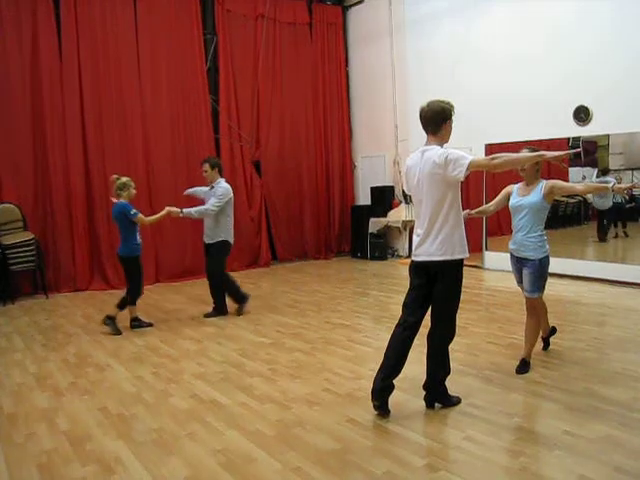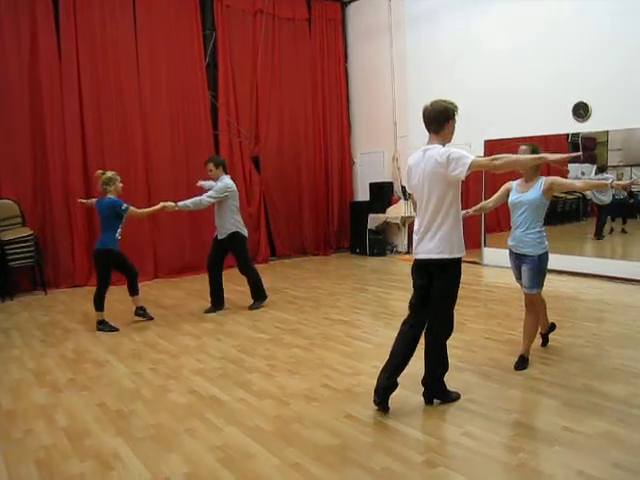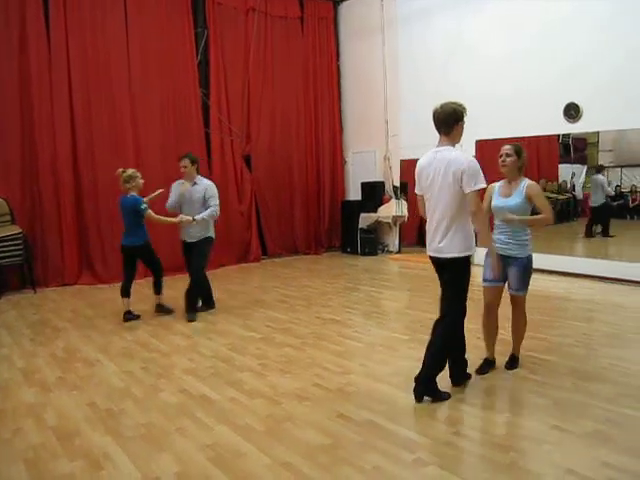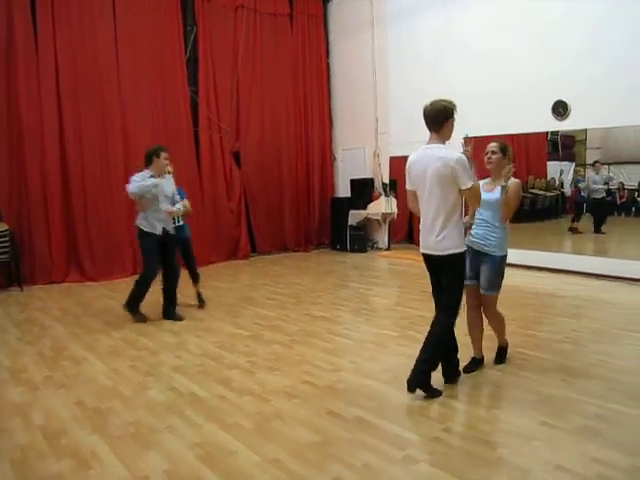
dt=0.5s
person 1, frame 1
left shoulder: (411, 162)
right shoulder: (445, 158)
right elbow: (493, 163)
left wrist: (456, 213)
right wrist: (540, 155)
left hip: (420, 255)
right hip: (446, 256)
left knee: (408, 322)
right knee: (441, 327)
left ankle: (381, 388)
right ankle: (435, 392)
person 1, frame 2
left shoulder: (413, 161)
right shoulder: (447, 157)
right elbow: (493, 164)
right wrist: (542, 158)
left hip: (421, 252)
right hip: (444, 254)
left knee: (415, 320)
right knee: (439, 323)
left ankle: (385, 385)
right ankle: (434, 388)
person 1, frame 3
left shoulder: (423, 162)
right shoulder: (465, 162)
right elbow: (476, 210)
right wrist: (489, 248)
left hip: (435, 248)
right hip: (457, 249)
left knee: (455, 309)
right knee: (449, 315)
left ankle: (458, 369)
right ankle: (426, 380)
person 1, frame 4
left shoulder: (413, 159)
right shoulder: (455, 159)
right elbow: (475, 202)
right wrist: (471, 163)
left hip: (427, 245)
right hip: (450, 247)
left knee: (443, 308)
right knee: (447, 312)
left ankle: (450, 368)
right ankle: (421, 372)
person 2, frame 1
left shoulder: (548, 186)
right shoulder: (511, 189)
left elbow: (580, 188)
right elbow: (491, 207)
left wrist: (612, 187)
right wrist: (472, 212)
left hip: (535, 255)
right hip: (515, 253)
left knee: (532, 304)
right knee: (533, 299)
left ankle: (526, 356)
right ankle: (547, 329)
person 2, frame 2
left shoulder: (547, 183)
right shoulder: (510, 186)
left elbow: (579, 184)
right elbow: (489, 204)
left wrist: (611, 183)
right wrist: (471, 210)
left hip: (534, 251)
right hip: (514, 249)
left knee: (530, 301)
right knee: (532, 296)
left ankle: (524, 352)
right ankle: (545, 326)
person 2, frame 3
left shoulder: (530, 187)
right shoulder: (493, 188)
left elbow: (548, 218)
left wrist: (516, 219)
left hip: (519, 254)
right hip: (495, 251)
left knee: (517, 305)
right knee: (489, 305)
left ankle: (515, 353)
right ankle: (489, 357)
person 2, frame 4
left shoulder: (514, 184)
right shoulder: (479, 185)
left elbow: (506, 215)
left wrist: (504, 184)
left hip: (494, 251)
right hip: (471, 247)
left knee: (488, 306)
right knee: (471, 304)
left ankle: (502, 342)
right ankle: (477, 355)
person 3, frame 1
left shoulder: (224, 189)
right shoulder: (211, 189)
left elbow: (209, 210)
right elbow: (202, 192)
left wrist: (182, 212)
right wrist: (189, 192)
left hip: (222, 239)
right hip: (210, 239)
left knee: (217, 272)
right knee: (211, 273)
left ankle: (241, 299)
right ankle: (220, 307)
person 3, frame 2
left shoulder: (226, 185)
right shoulder: (221, 184)
left elbow: (203, 201)
left wrist: (177, 205)
right wrist: (202, 183)
left hip: (234, 233)
right hip: (222, 234)
left knee: (245, 267)
right knee: (213, 266)
left ankle: (260, 297)
right ankle: (217, 302)
person 3, frame 3
left shoulder: (208, 185)
right shoulder: (177, 186)
left elbow: (214, 211)
right elbow: (170, 207)
left wrist: (193, 218)
right wrist: (180, 191)
left hip: (204, 236)
right hip: (186, 237)
left knee: (197, 271)
right knee: (194, 272)
left ankle: (191, 307)
right ankle: (208, 301)
person 3, frame 4
left shoulder: (168, 182)
right shoulder: (139, 178)
left elbow: (178, 202)
right elbow: (132, 192)
left wrist: (177, 209)
right wrist: (155, 183)
left hip: (167, 231)
right hip: (148, 230)
left knee: (172, 272)
right knee: (151, 270)
left ankle: (170, 310)
right ankle: (132, 305)
person 4, frame 1
left shoulder: (118, 206)
right shoulder: (124, 207)
right elbow: (145, 221)
right wrist: (164, 212)
left hip: (128, 253)
right hip: (130, 254)
left knee: (135, 286)
right knee: (135, 289)
left ankle: (134, 319)
right ankle: (110, 317)
person 4, frame 2
left shoulder: (101, 202)
right shoulder: (114, 203)
left elbow: (93, 202)
right elbow: (138, 213)
left wrist: (87, 202)
right wrist: (159, 207)
left hip: (111, 249)
right hip: (105, 250)
left knee: (132, 273)
right knee: (103, 284)
left ankle: (139, 308)
right ankle: (100, 322)
person 4, frame 3
left shoulder: (123, 200)
right shoulder: (136, 200)
right elbow: (154, 217)
left wrist: (153, 195)
right wrist: (176, 220)
left hip: (126, 245)
right hip: (140, 244)
left knee: (128, 277)
right knee: (157, 270)
left ankle: (127, 311)
right ankle: (159, 304)
person 4, frame 4
left shoulder: (179, 191)
left elbow: (188, 209)
left wrist: (183, 205)
left hip: (183, 234)
left knee: (190, 265)
left ankle: (199, 294)
